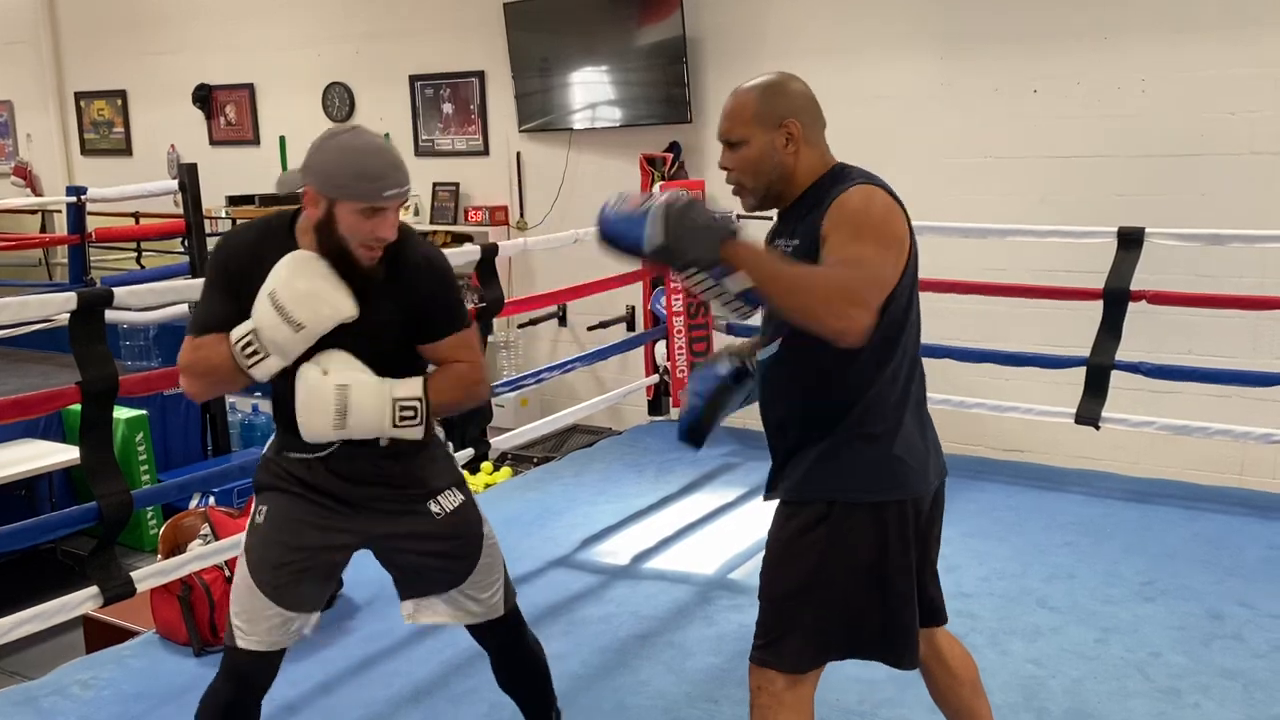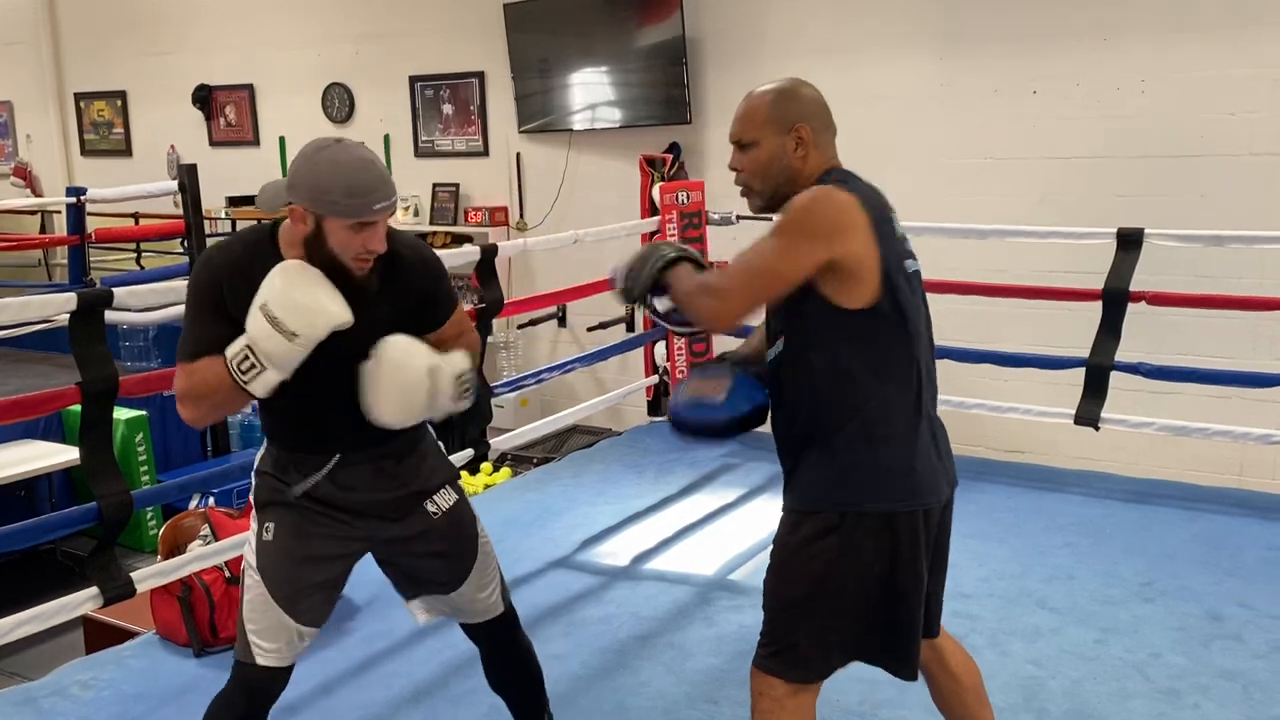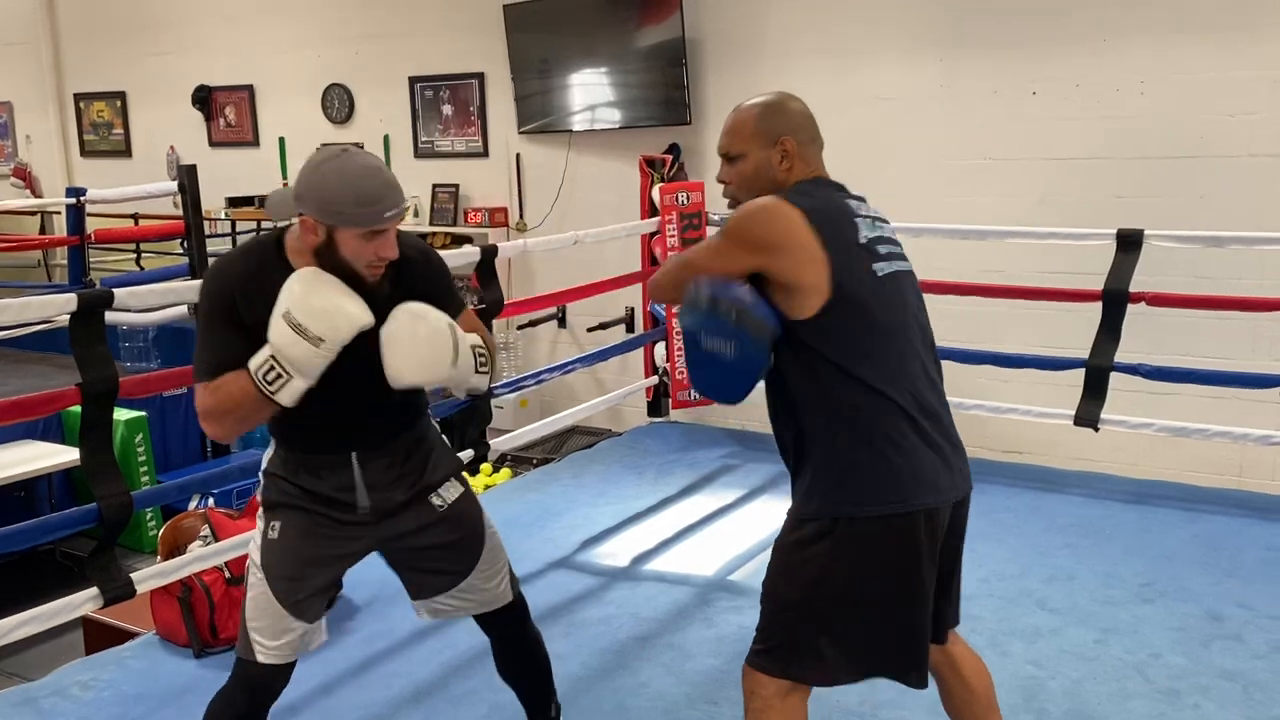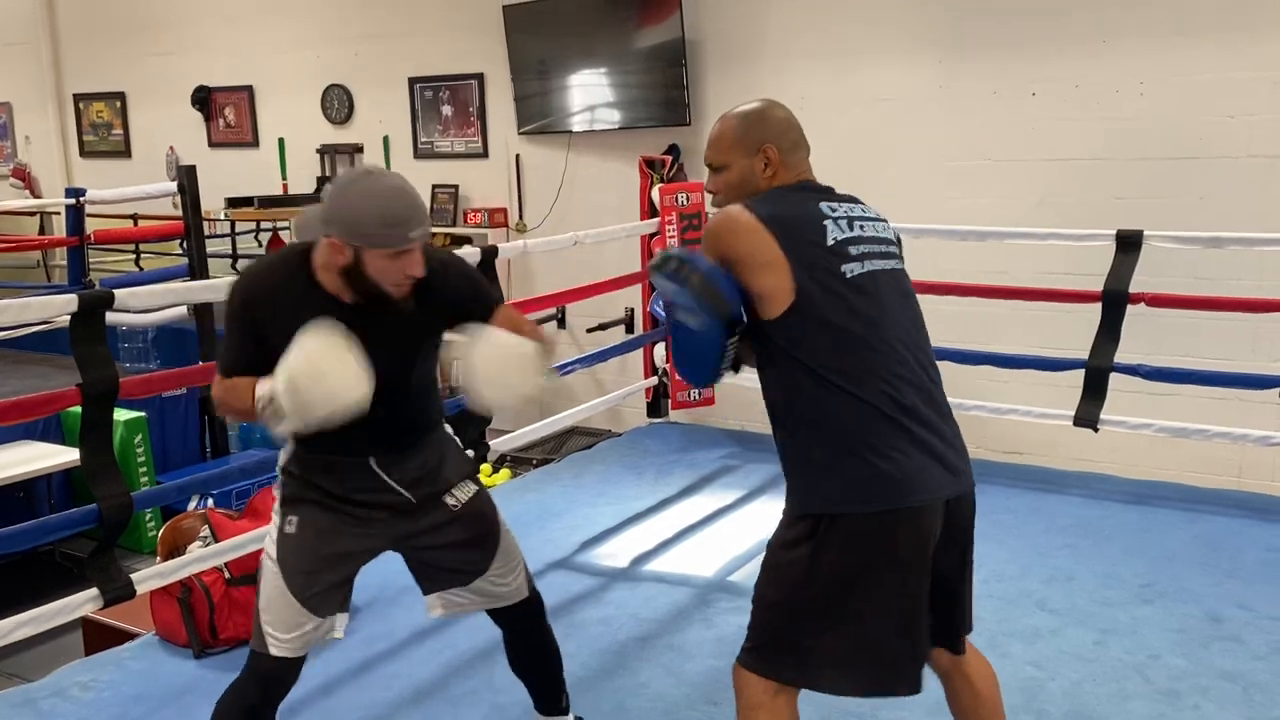
dt=0.1s
person 1, frame 1
left shoulder: (861, 206)
right shoulder: (802, 214)
left elbow: (843, 321)
right elbow: (794, 333)
left wrist: (732, 249)
right wrist: (739, 361)
left hip: (850, 481)
right hip: (898, 469)
right knee: (918, 628)
person 1, frame 2
left shoulder: (824, 209)
right shoulder: (822, 218)
left elbow: (714, 308)
right elbow: (800, 333)
left wrist: (668, 267)
right wrist: (755, 357)
left hip: (857, 490)
right hip: (910, 475)
right knee: (920, 635)
person 1, frame 3
left shoulder: (772, 220)
right shoulder: (861, 222)
left elbow: (668, 284)
right wrist: (742, 328)
left hip: (863, 496)
right hip: (937, 476)
right knee: (936, 638)
person 1, frame 4
left shoulder: (740, 227)
right shoulder: (867, 221)
left elbow: (675, 271)
right wrist: (730, 327)
left hip: (852, 497)
right hip: (941, 476)
right knee: (947, 643)
person 2, frame 1
left shoulder: (416, 262)
right shoulder: (245, 253)
left elbow: (471, 376)
right elbow: (195, 378)
left wrist: (383, 400)
right wrist: (270, 334)
left hip: (412, 471)
right hip: (306, 479)
left knee: (500, 623)
right knee: (246, 668)
person 2, frame 2
left shoulder: (408, 261)
right shoulder: (226, 270)
left elbow: (461, 341)
right elbow: (193, 405)
left wrist: (446, 381)
right wrist: (265, 346)
left hip: (405, 471)
right hip: (302, 488)
left knee: (495, 624)
person 2, frame 3
left shoulder: (411, 262)
right shoulder: (237, 282)
left elbow: (478, 348)
right elbow: (218, 420)
left wrist: (456, 356)
right wrist: (288, 354)
left hip: (413, 468)
right hip: (306, 486)
left knee: (505, 610)
right knee: (258, 674)
person 2, frame 4
left shoulder: (437, 273)
right shoulder: (263, 289)
left elbow: (516, 329)
right elbow: (226, 395)
right wrist: (280, 397)
left hip: (427, 470)
right hip: (325, 484)
left knee: (521, 607)
right knee: (269, 671)
